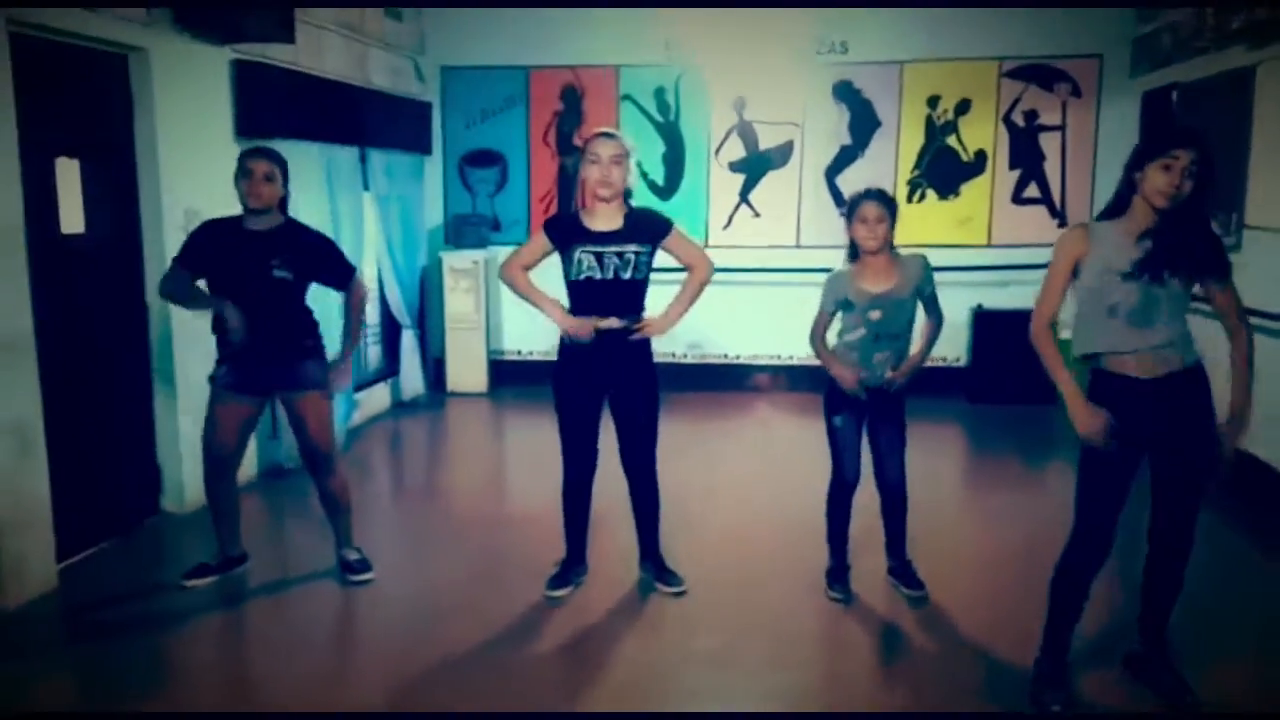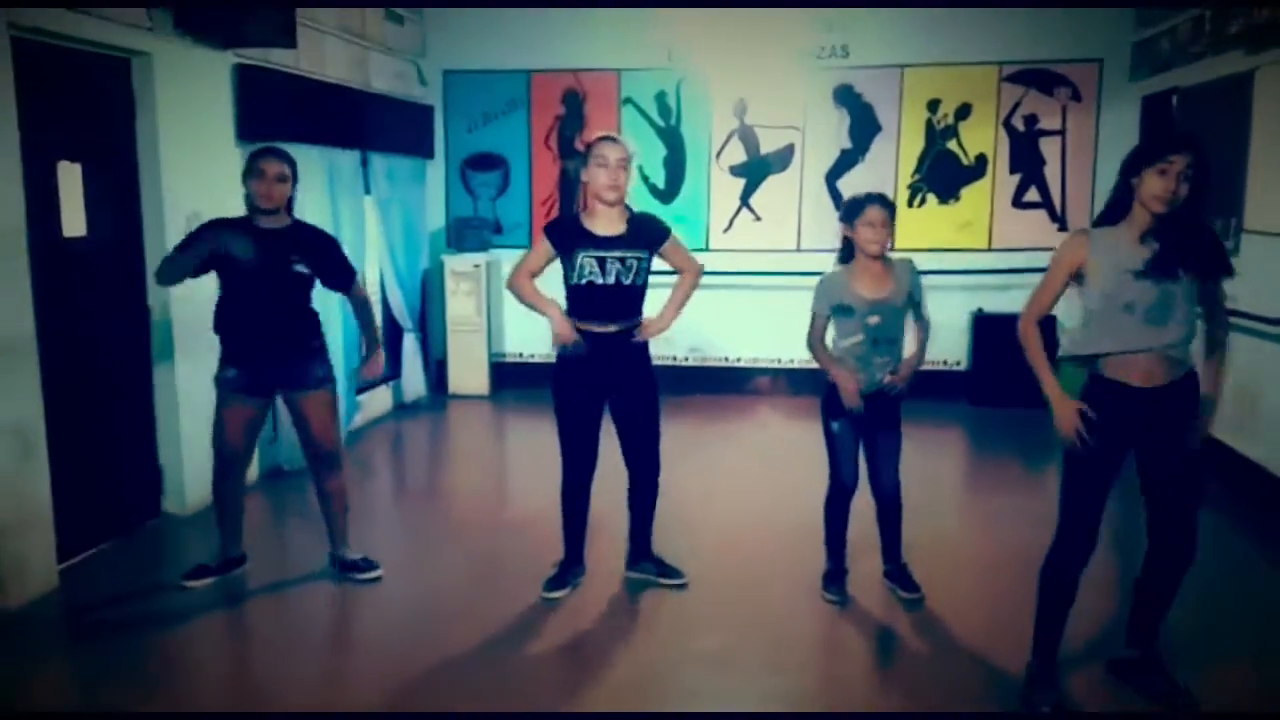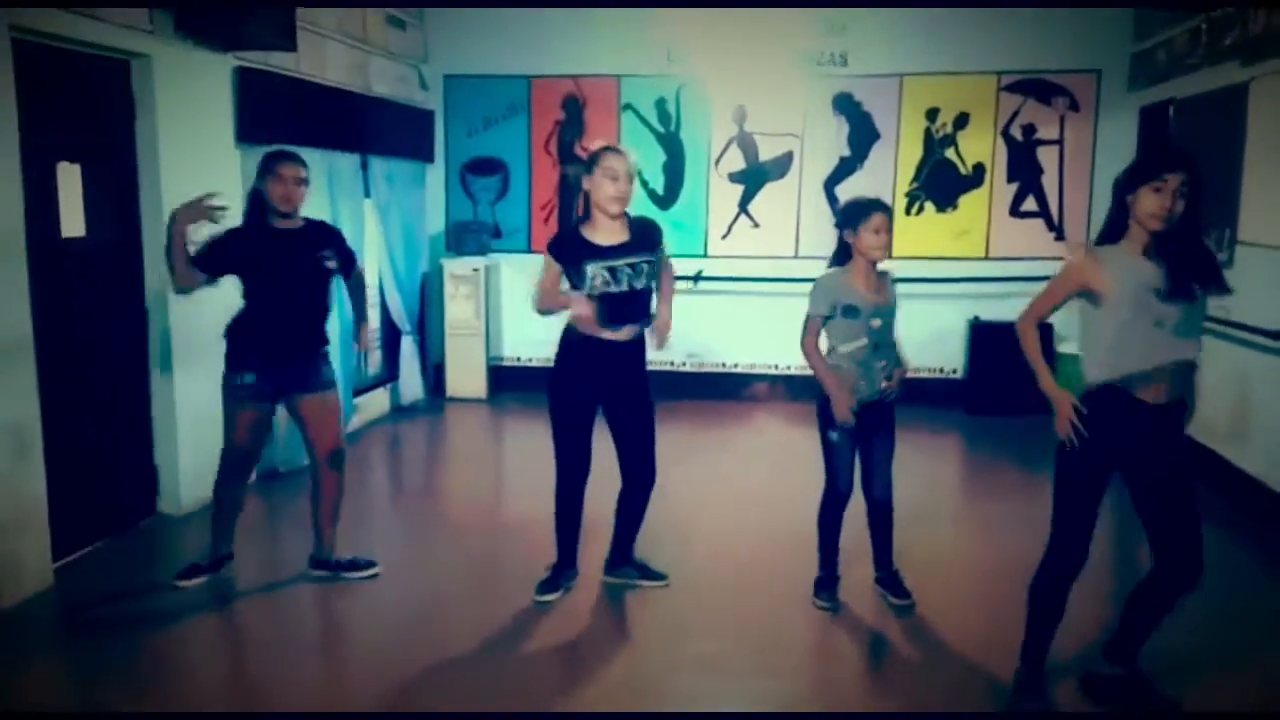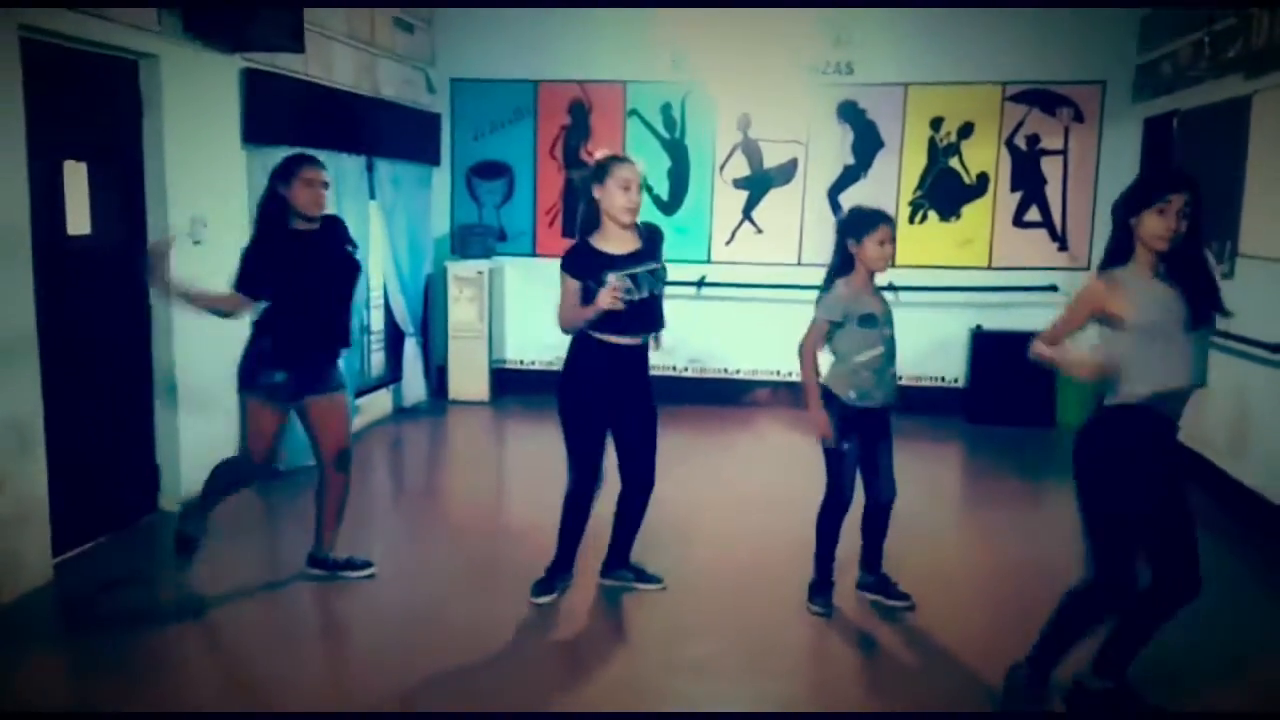
dt=0.1s
person 1, frame 1
left shoulder: (1194, 245)
right shoulder: (1085, 240)
left elbow: (1237, 326)
right elbow: (1040, 325)
left wrist: (1239, 411)
right wrist: (1075, 401)
left hip: (1186, 401)
right hip: (1116, 398)
left knee: (1173, 540)
right knee: (1093, 540)
left ankle: (1151, 651)
right ankle: (1051, 663)
person 1, frame 2
left shoulder: (1192, 249)
right shoulder: (1085, 246)
left elbow: (1215, 326)
right elbow: (1029, 322)
left wrist: (1208, 401)
right wrist: (1056, 396)
left hip: (1174, 407)
right hip: (1105, 405)
left knee: (1175, 547)
right knee: (1074, 541)
left ankle: (1139, 655)
right ankle: (1042, 664)
person 1, frame 3
left shoulder: (1184, 261)
right shoulder: (1094, 264)
right elbow: (1027, 322)
left wrist: (1187, 402)
right wrist: (1054, 392)
left hip: (1162, 430)
right hip: (1105, 422)
left knee: (1181, 565)
right knee: (1066, 557)
left ankle: (1114, 666)
right ankle: (1031, 673)
person 1, frame 4
left shoulder: (1184, 281)
right shoulder: (1109, 287)
right elbow: (1041, 343)
right wrist: (1073, 360)
left hip: (1156, 445)
right hip: (1115, 441)
left knee: (1180, 579)
right knee: (1115, 581)
left ankle: (1104, 679)
right ankle: (1033, 671)
person 2, frame 1
left shoulder: (649, 223)
right shoulder: (562, 226)
left elbow: (701, 267)
right elbow: (511, 270)
left wrist: (670, 317)
right wrist: (554, 309)
left hip: (631, 353)
right hip: (579, 354)
left knee: (641, 465)
right knee: (578, 466)
left ankle: (652, 558)
right ankle: (574, 560)
person 2, frame 2
left shoulder: (648, 228)
right shoulder: (563, 230)
left elbow: (691, 269)
right elbow: (518, 279)
left wrist: (666, 317)
right wrist: (553, 312)
left hip: (630, 356)
right hip: (579, 356)
left knee: (645, 464)
right knee: (577, 468)
left ankle: (642, 555)
right ankle: (572, 562)
person 2, frame 3
left shoulder: (648, 233)
right shoulder: (567, 243)
left elbow: (664, 274)
right elbow: (542, 301)
left wrist: (661, 316)
right wrist: (567, 302)
left hip: (629, 365)
right hip: (578, 364)
left knee: (641, 471)
right knee: (572, 473)
left ankle: (620, 560)
right ankle: (564, 567)
person 2, frame 4
left shoulder: (652, 238)
right shoulder: (581, 255)
right elbow: (567, 321)
left wrist: (655, 319)
right wrist: (595, 308)
left hip: (634, 369)
right hip: (589, 368)
left knee: (641, 476)
right knee: (585, 478)
left ankle: (617, 563)
right ankle: (561, 567)
person 3, frame 1
left shoulder: (306, 242)
right shoulder: (215, 234)
left elbow: (356, 293)
right elbow: (170, 285)
left wrist: (348, 356)
right wrist: (217, 305)
left hip: (299, 361)
right hip: (239, 364)
left knee: (321, 459)
right knee: (219, 462)
left ankle: (347, 549)
right ankle: (231, 553)
person 3, frame 2
left shoulder: (313, 241)
right shoulder: (222, 233)
left elbow: (355, 293)
right elbow: (166, 276)
left wrist: (374, 347)
right wrist: (211, 245)
left hip: (304, 362)
right hip: (243, 365)
left knee: (327, 457)
right knee: (228, 462)
left ankle: (343, 551)
right ankle: (231, 554)
person 3, frame 3
left shoulder: (325, 236)
right shoulder: (242, 241)
left elbow: (352, 272)
right elbow: (184, 283)
left wrist: (363, 320)
right wrist: (177, 226)
left hip: (309, 364)
right hip: (253, 366)
left knee: (329, 457)
right knee: (236, 464)
left ankle: (325, 554)
right ankle: (219, 552)
person 3, frame 4
left shoulder: (335, 231)
right shoulder: (270, 245)
right elbow: (236, 304)
left wrist: (337, 319)
right wrist: (172, 286)
left hip: (321, 365)
right hip: (273, 364)
left knee: (337, 458)
right knee: (255, 463)
left ankle: (323, 553)
right ankle: (196, 515)
person 4, frame 1
left shoulder: (916, 268)
right shoulder: (841, 279)
left elbow: (934, 317)
right elbow: (817, 334)
left wrist: (918, 357)
right wrist: (835, 367)
left hip: (888, 392)
right hip: (846, 391)
left knee: (893, 480)
right knee: (845, 478)
left ankle: (898, 562)
right ankle: (837, 566)
person 4, frame 2
left shoulder: (905, 273)
right shoulder: (833, 282)
left elbow: (920, 322)
right elbow: (814, 338)
left wrist: (913, 362)
right wrist: (837, 373)
left hip: (885, 397)
right hip: (843, 396)
left knee: (888, 486)
right knee: (843, 483)
left ankle: (894, 566)
right ankle: (834, 569)
person 4, frame 3
left shoulder: (886, 283)
right shoulder: (833, 283)
right elbow: (809, 341)
left wrist: (900, 367)
right wrist: (833, 390)
left hip: (880, 405)
right hip: (842, 403)
left knee: (879, 493)
right knee: (839, 490)
left ankle: (885, 572)
right ankle: (827, 576)
person 4, frame 4
left shoulder: (874, 293)
right shoulder: (841, 293)
right elbow: (808, 348)
left wrist: (888, 382)
right wrist: (816, 406)
left hip: (876, 411)
right hip: (843, 409)
left knee: (883, 495)
right knee: (839, 496)
left ankle: (872, 575)
right ankle: (821, 580)
